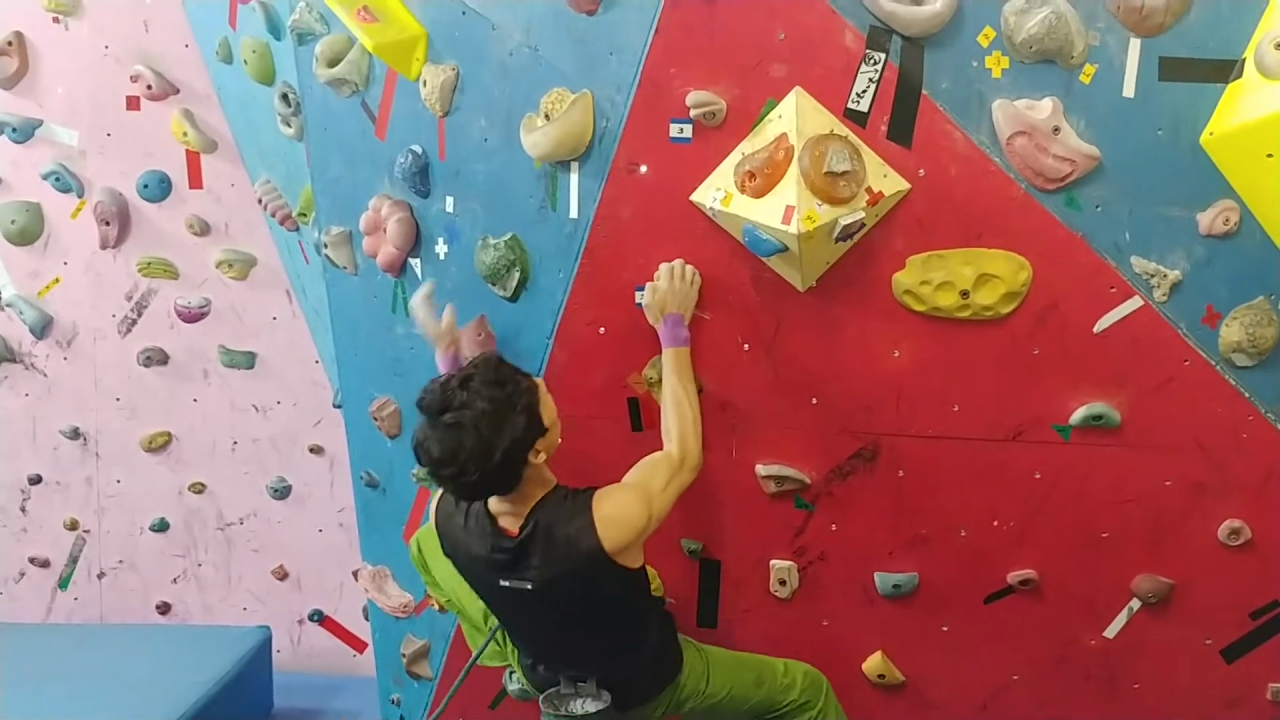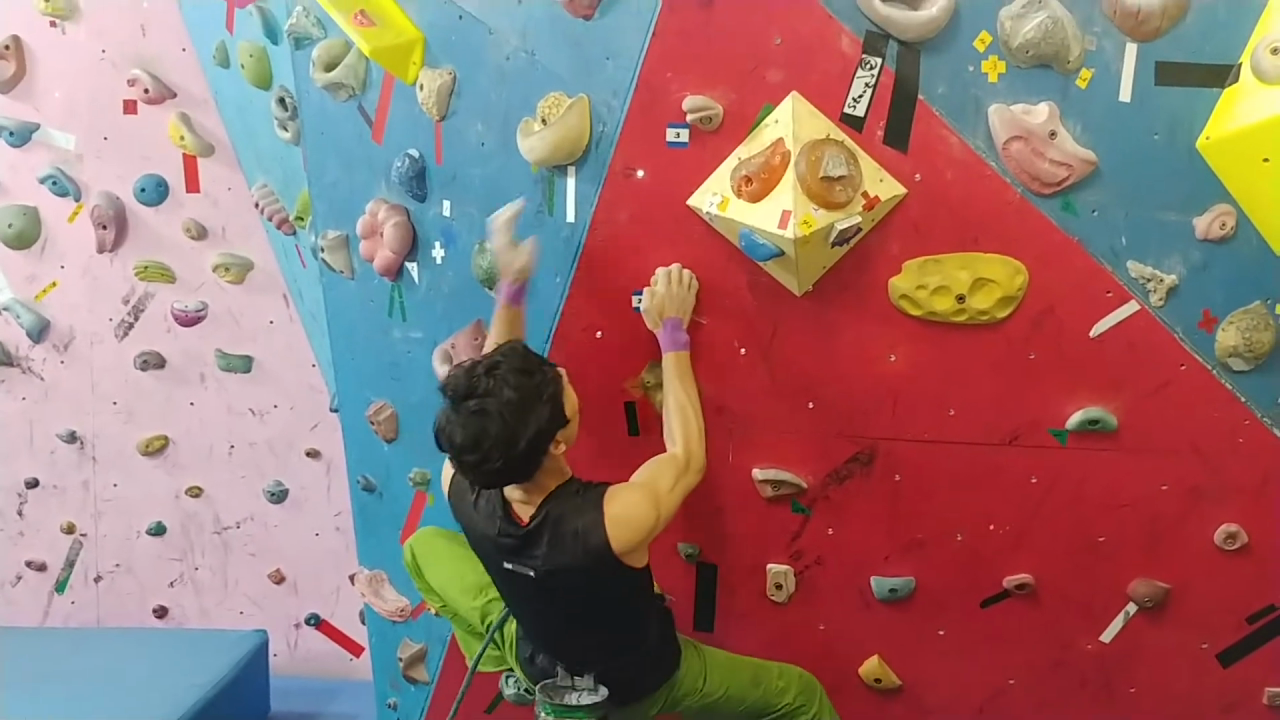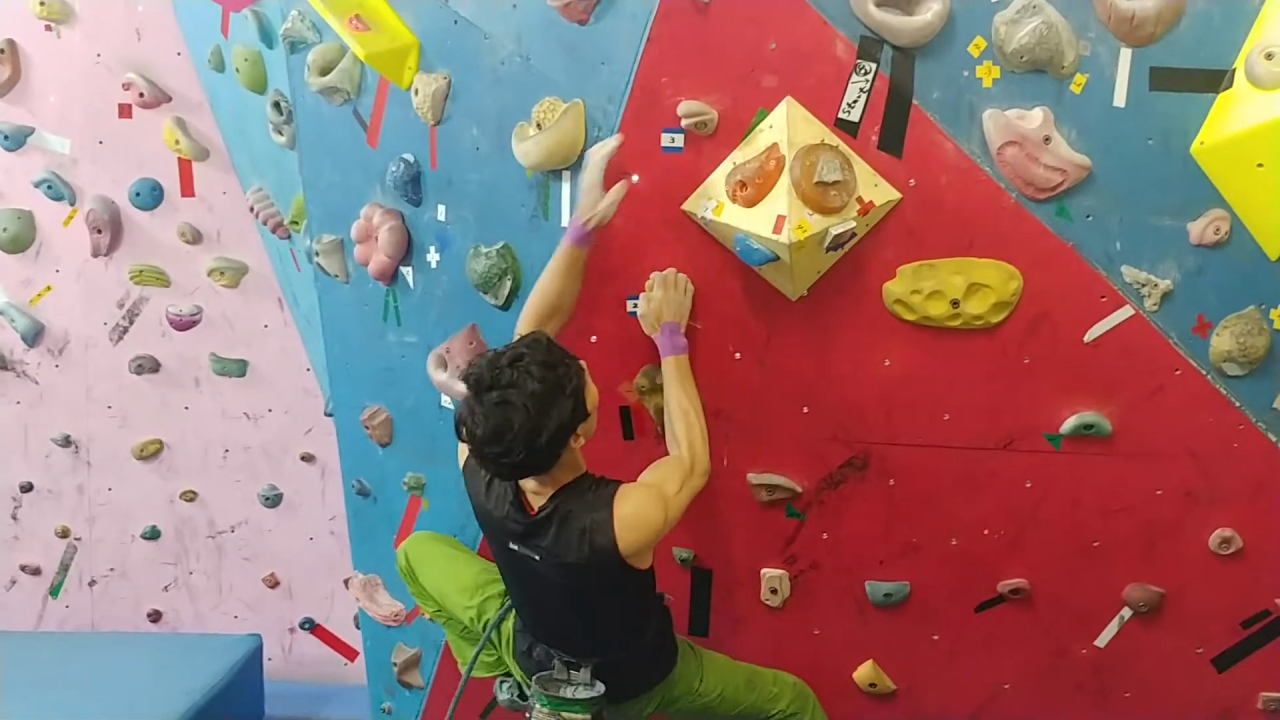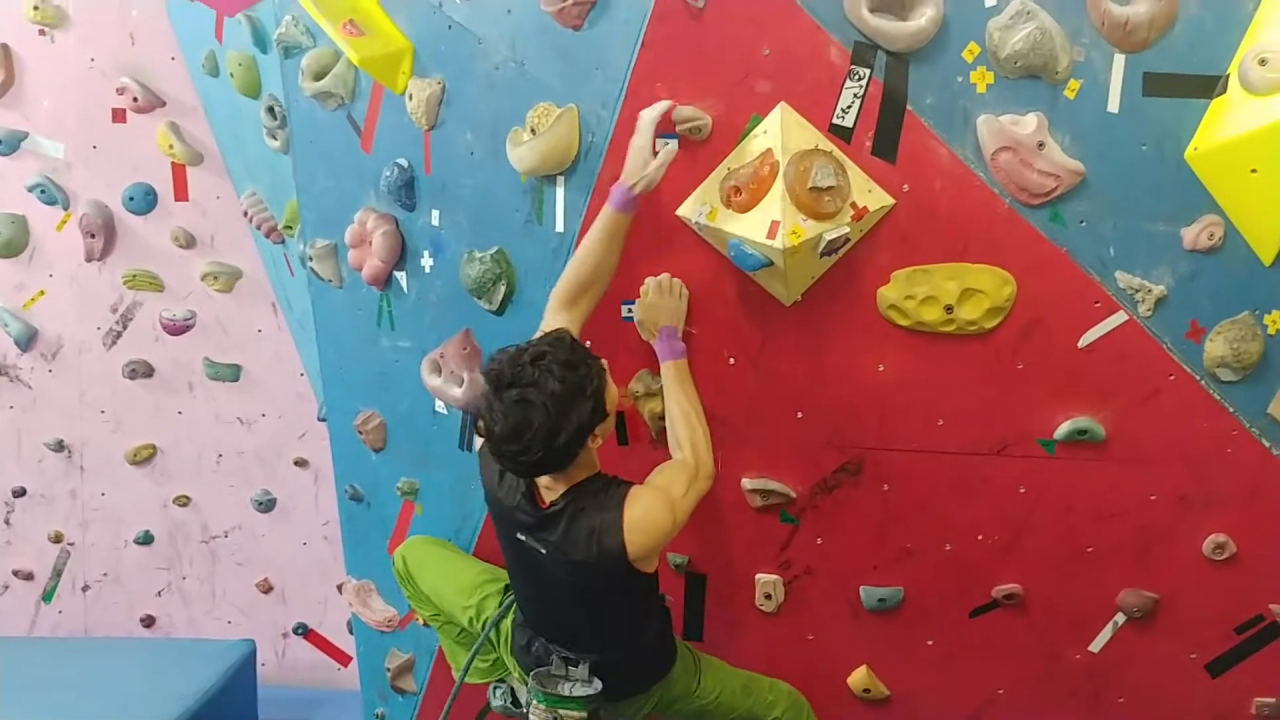
dt=0.1s
person 1, frame 1
left shoulder: (450, 521)
right shoulder: (603, 522)
left elbow: (462, 456)
right elbow: (683, 456)
left wrist: (451, 367)
right wrist: (672, 328)
left hip: (547, 676)
person 1, frame 2
left shoulder: (467, 488)
right shoulder: (613, 520)
left elbow: (493, 378)
right elbow: (688, 459)
left wrist: (509, 288)
right wrist: (673, 333)
left hip: (541, 669)
left knee: (425, 550)
person 1, frame 3
left shoulder: (480, 470)
right shoulder: (625, 520)
left elbow: (531, 335)
right elbow: (693, 463)
left wrist: (581, 226)
right wrist: (670, 338)
left hip: (536, 663)
left knee: (417, 552)
person 1, frame 4
left shoulder: (497, 448)
right shoulder: (635, 521)
left elbow: (565, 306)
right elbow: (697, 467)
left wrist: (626, 188)
right wrist: (668, 340)
left hip: (534, 657)
left knee: (415, 558)
